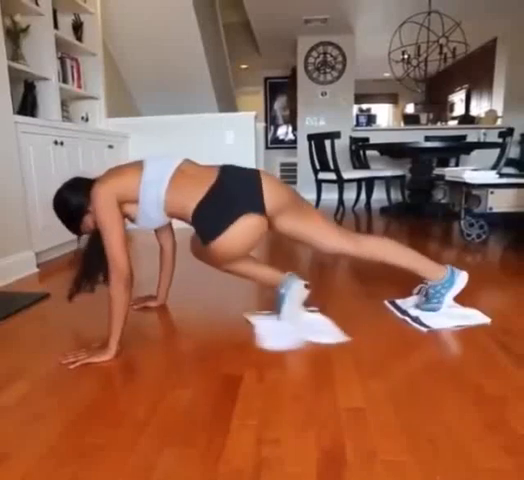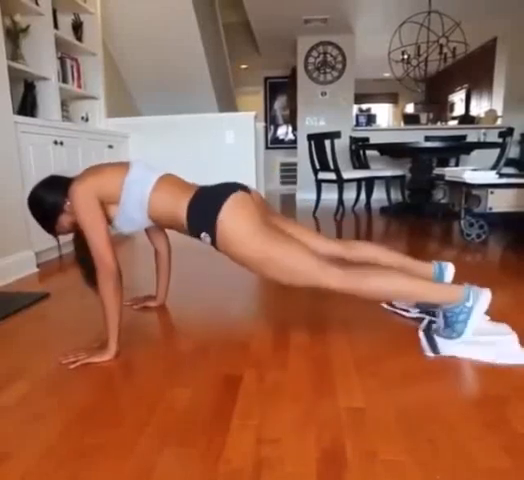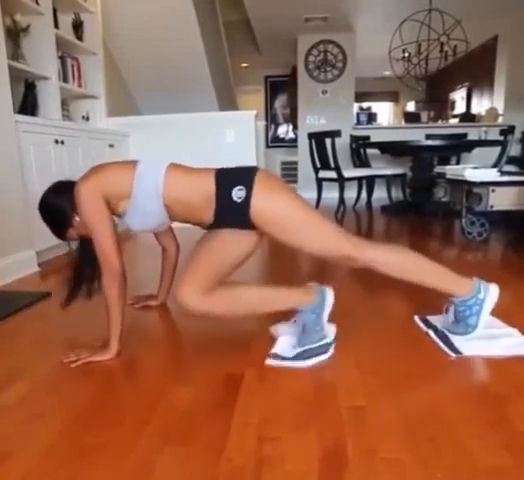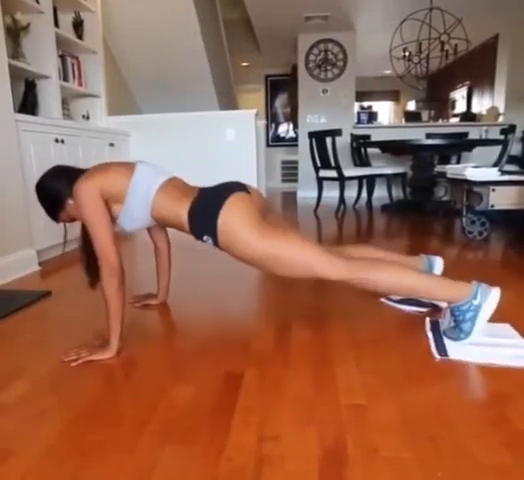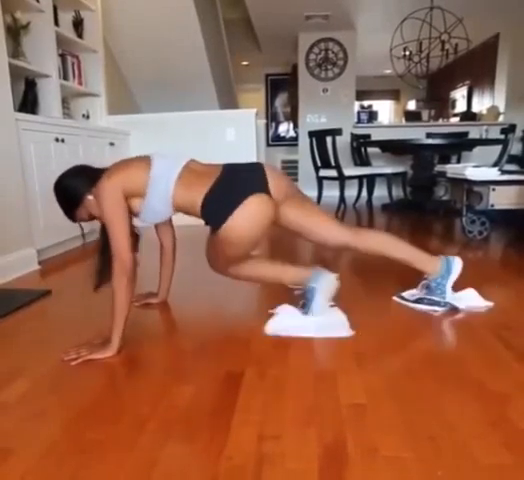
dt=0.5s
person 1, frame 1
left shoulder: (103, 194)
right shoulder: (135, 182)
left elbow: (120, 271)
right elbow: (166, 240)
left wrist: (110, 347)
right wrist: (159, 298)
left hip: (231, 217)
right hip: (253, 182)
left knee: (203, 247)
right knee: (347, 241)
left ankle: (285, 283)
right ankle: (443, 276)
person 1, frame 2
left shoulder: (83, 192)
right shoulder: (114, 187)
left elbow: (108, 270)
right elbow: (159, 241)
left wrist: (110, 347)
right wrist: (158, 297)
left hip: (222, 216)
right hip: (231, 200)
left knee: (334, 276)
right knee: (331, 248)
left ankle: (459, 297)
right ankle: (430, 271)
person 1, frame 3
left shoulder: (89, 190)
right shoulder: (123, 198)
left elbow: (111, 268)
right elbow: (169, 243)
left wrist: (112, 345)
right wrist: (159, 296)
left hip: (244, 191)
right hip: (230, 214)
left knee: (352, 250)
right knee: (190, 296)
left ankle: (470, 292)
right ankle: (310, 301)
person 1, frame 4
left shoulder: (87, 188)
right shoulder: (117, 184)
left elbow: (111, 267)
right elbow: (159, 238)
left wrist: (112, 344)
right wrist: (160, 295)
left hip: (223, 217)
right hip: (233, 200)
left knee: (338, 270)
right knee: (329, 258)
left ankle: (468, 295)
right ankle: (420, 265)
person 1, frame 5
left shoulder: (108, 188)
right shoulder: (134, 179)
left elbow: (123, 265)
right elbow: (167, 237)
left wrist: (113, 343)
right wrist: (162, 294)
left hip: (240, 205)
right hip: (257, 179)
left knee: (220, 261)
right knee: (344, 235)
left ankle: (311, 280)
right ankle: (439, 268)
